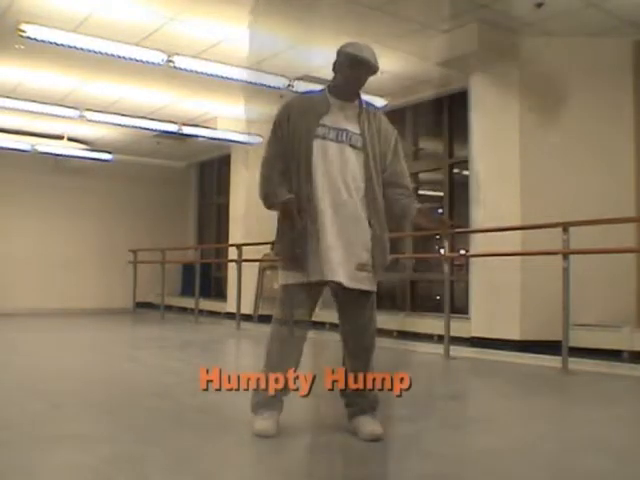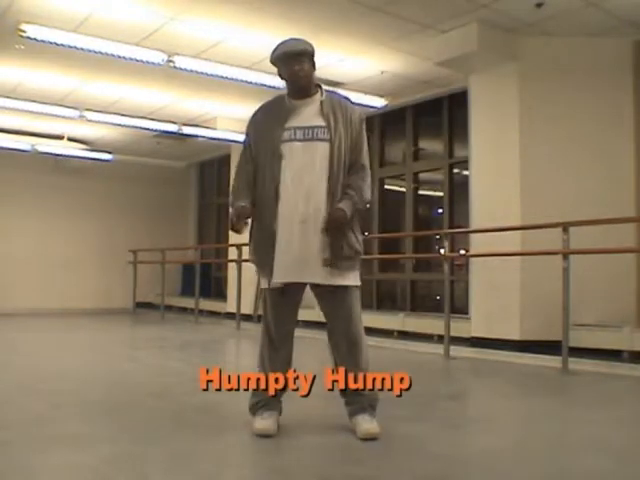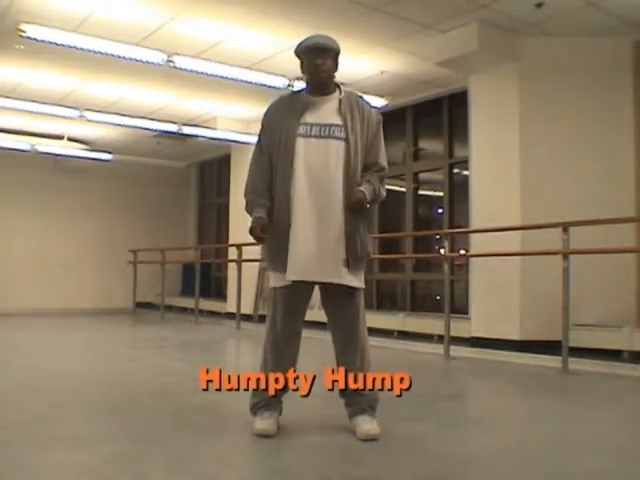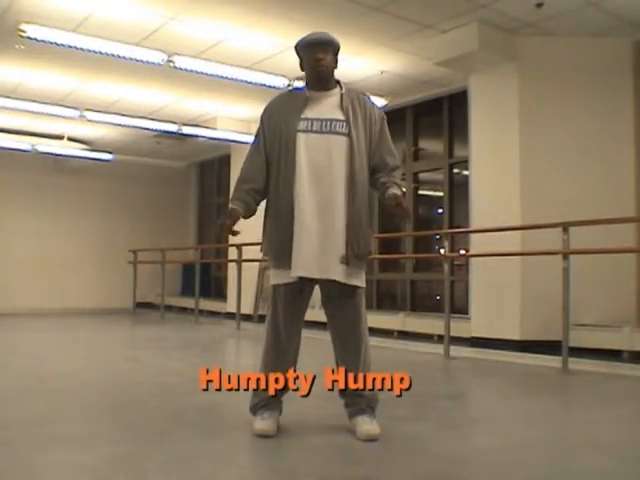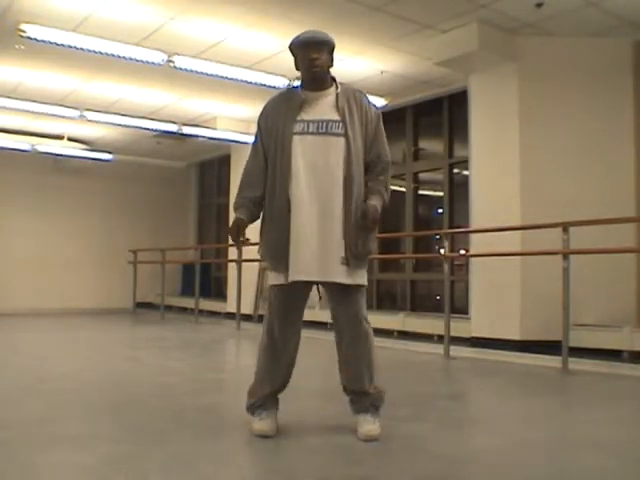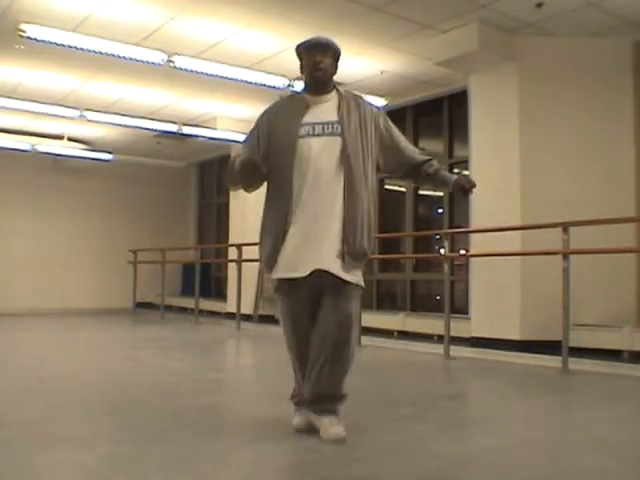
dt=0.5s
person 1, frame 1
left shoulder: (379, 126)
right shoulder: (296, 111)
left elbow: (393, 184)
right elbow: (273, 166)
left wrist: (413, 213)
right wrist: (279, 198)
left hip: (357, 243)
right hip: (305, 239)
left knee: (360, 332)
right knee: (289, 325)
left ankle: (360, 408)
right ankle: (267, 404)
person 1, frame 2
left shoulder: (346, 113)
right shoulder: (264, 118)
left elbow: (359, 171)
right elbow: (247, 173)
left wrist: (347, 207)
right wrist: (242, 205)
left hip: (333, 239)
right hip: (279, 240)
left knee: (347, 327)
right knee: (276, 328)
left ankle: (360, 405)
right ankle: (266, 403)
person 1, frame 3
left shoulder: (363, 114)
right shoulder: (279, 112)
left elbow: (377, 169)
right elbow: (261, 171)
left wrist: (366, 191)
right wrist: (259, 212)
left hip: (343, 239)
right hip: (290, 239)
left knee: (350, 327)
right knee: (282, 327)
left ankle: (361, 405)
right ankle: (267, 403)
person 1, frame 4
left shoulder: (364, 110)
right shoulder: (278, 109)
left elbow: (384, 163)
right elbow: (257, 166)
left wrist: (391, 190)
right wrist: (239, 204)
left hip: (344, 236)
right hip: (291, 235)
left knee: (350, 324)
right knee: (282, 323)
left ankle: (360, 406)
right ankle: (267, 403)
person 1, frame 5
left shoulder: (360, 107)
right shoulder: (276, 109)
left elbow: (379, 164)
right elbow: (258, 169)
left wrist: (375, 199)
right wrist: (244, 212)
left hip: (343, 236)
right hip: (290, 236)
left knee: (353, 323)
right knee: (281, 323)
left ankle: (365, 405)
right ankle: (264, 404)
person 1, frame 6
left shoulder: (360, 112)
right shoulder: (277, 115)
left elbow: (402, 154)
right elbow: (247, 170)
left wrist: (443, 175)
right wrist: (241, 167)
left hip: (344, 236)
right hip: (294, 238)
left knee: (339, 321)
right knee: (299, 325)
left ankle: (324, 404)
right ankle: (307, 401)
